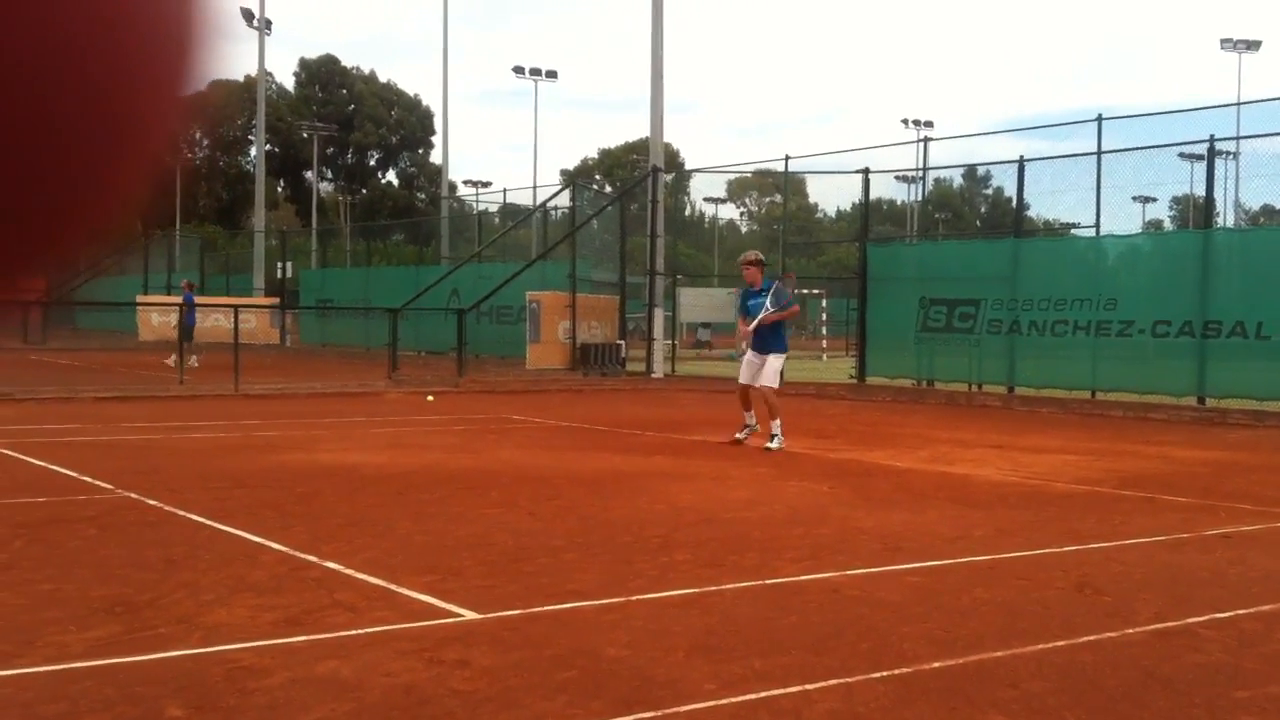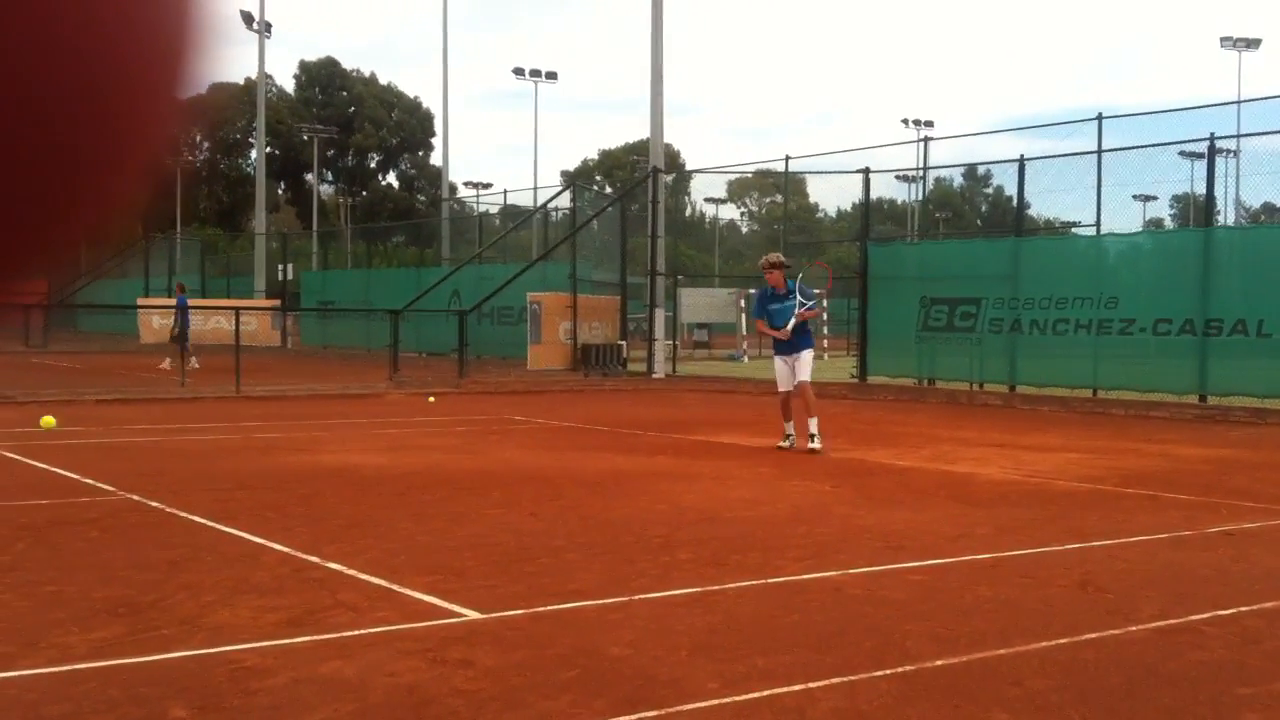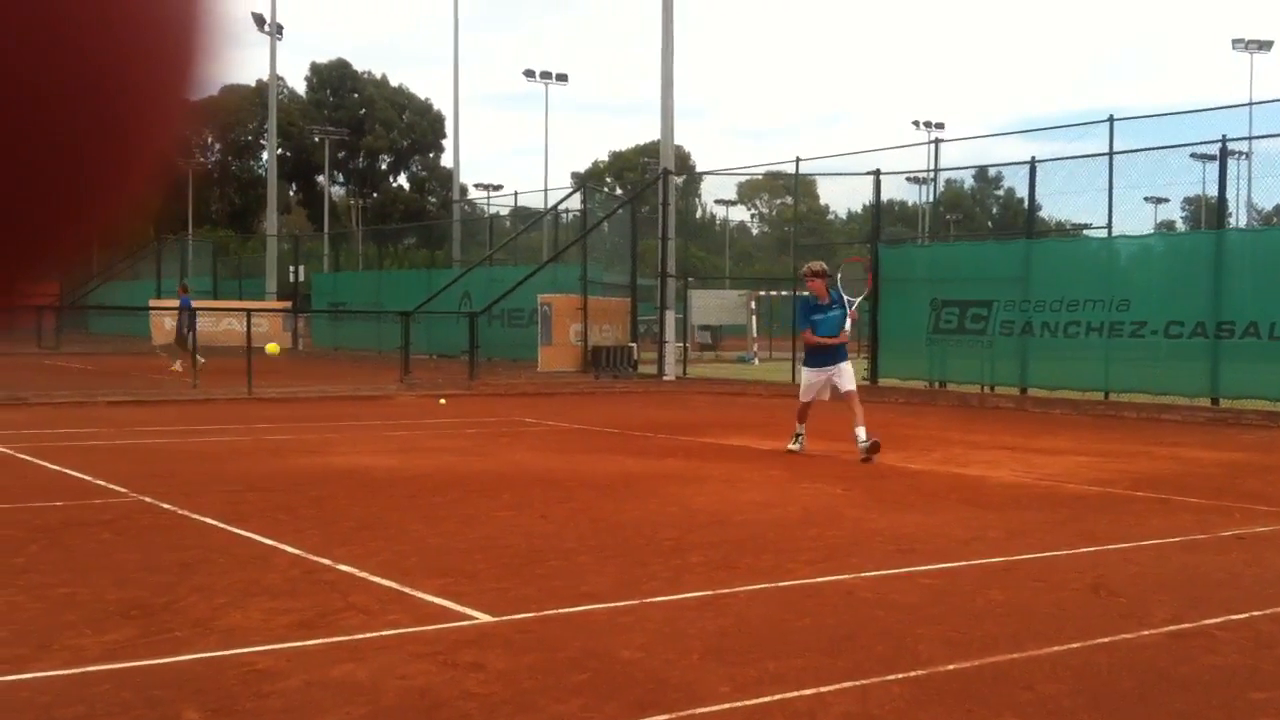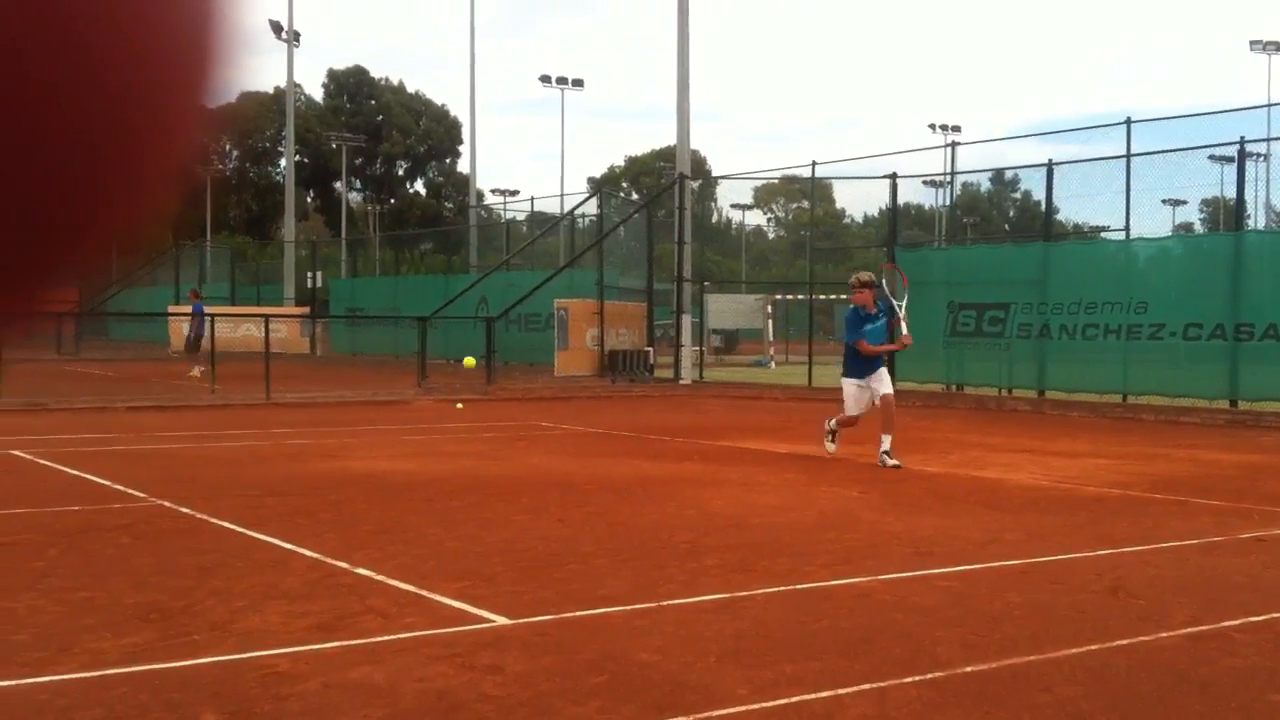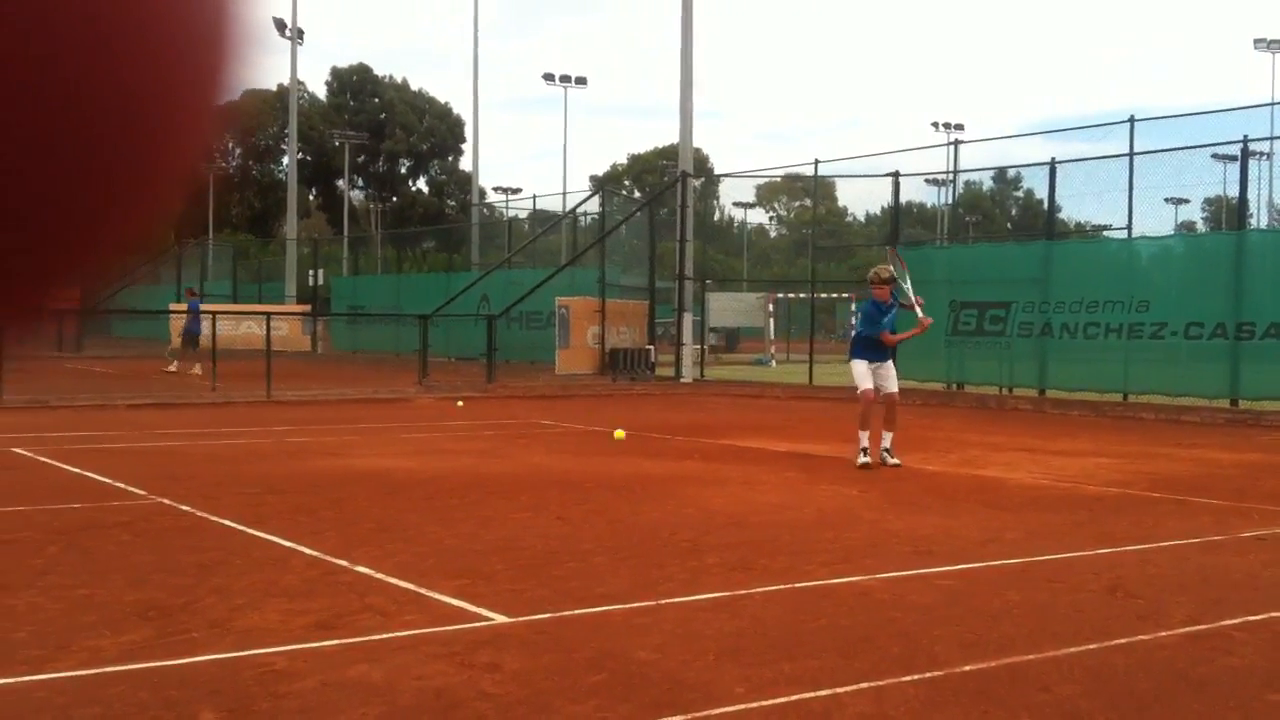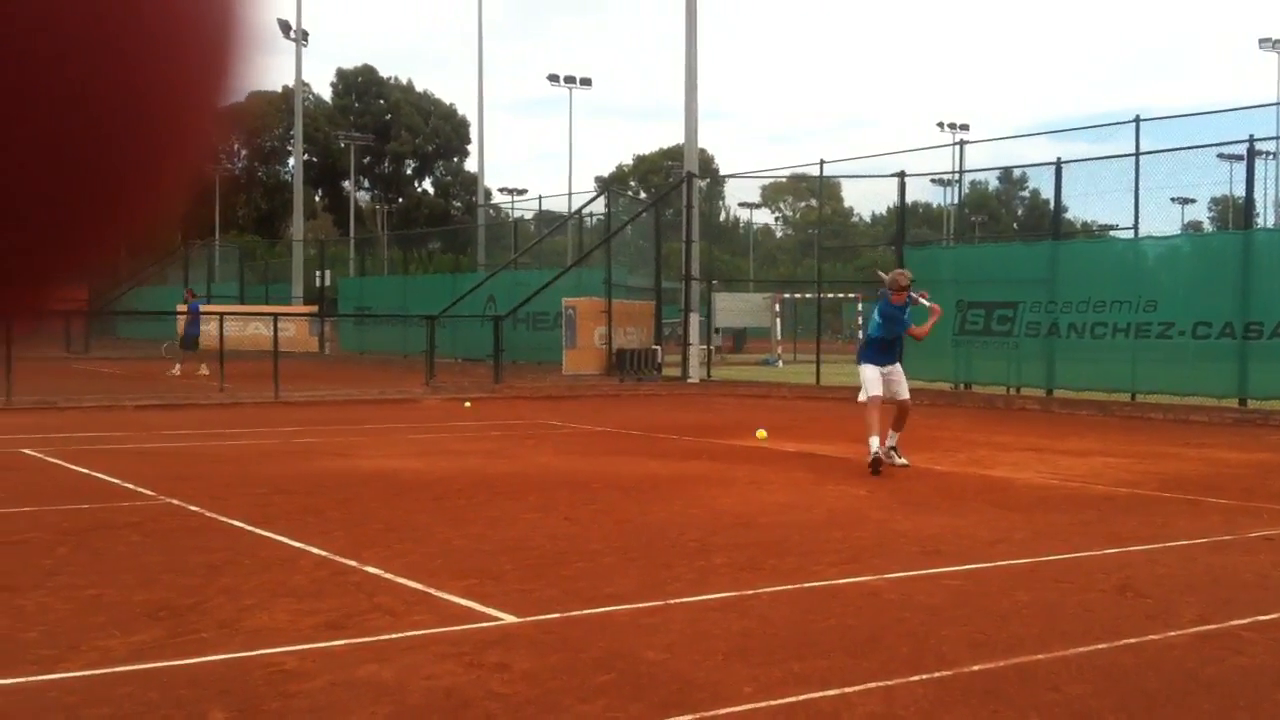
dt=0.2s
person 1, frame 1
left shoulder: (774, 288)
right shoulder: (746, 293)
left elbow: (796, 308)
right elbow: (743, 318)
left wrist: (775, 317)
right wrist: (742, 328)
left hip: (776, 349)
right hip: (755, 349)
left knee: (766, 391)
right knee: (743, 388)
left ankle: (777, 434)
right ankle: (750, 424)
person 1, frame 2
left shoulder: (799, 289)
right shoulder: (763, 296)
left elbow: (817, 311)
right elbow: (759, 325)
left wrist: (805, 316)
right wrist: (776, 334)
left hip: (803, 347)
right hip: (782, 352)
left knee: (804, 386)
right knee: (785, 395)
left ankle: (813, 434)
right ankle: (790, 435)
person 1, frame 3
left shoulder: (840, 298)
right shoulder: (805, 305)
left elbow: (849, 316)
right elbow: (807, 338)
left wrist: (850, 319)
right wrist: (833, 339)
left hip: (839, 360)
right hip: (815, 363)
left knee: (851, 396)
right knee: (805, 404)
left ankle: (863, 441)
right ankle: (799, 435)
person 1, frame 4
left shoulder: (884, 307)
right shoulder: (852, 317)
left elbow: (891, 331)
right elbow: (864, 349)
right wrist: (896, 347)
left hip: (877, 368)
right hip: (853, 372)
left knee: (888, 401)
right knee: (852, 419)
left ankle: (885, 451)
right ankle: (831, 425)
person 1, frame 5
left shoulder: (892, 297)
right shoulder: (870, 310)
right elbow: (889, 340)
left wrist: (913, 304)
right wrist: (918, 330)
left hip: (883, 358)
right hip: (861, 357)
left knee: (892, 399)
right knee: (867, 395)
left ankle: (885, 448)
right ankle: (864, 448)
person 1, frame 6
left shoulder: (903, 300)
right shoulder: (888, 310)
right elbow: (916, 333)
left wrist: (918, 297)
right wrist: (934, 317)
left hip: (891, 360)
right hip: (870, 359)
left knee: (904, 404)
right knee: (875, 400)
left ankle: (891, 446)
right ankle: (876, 452)
